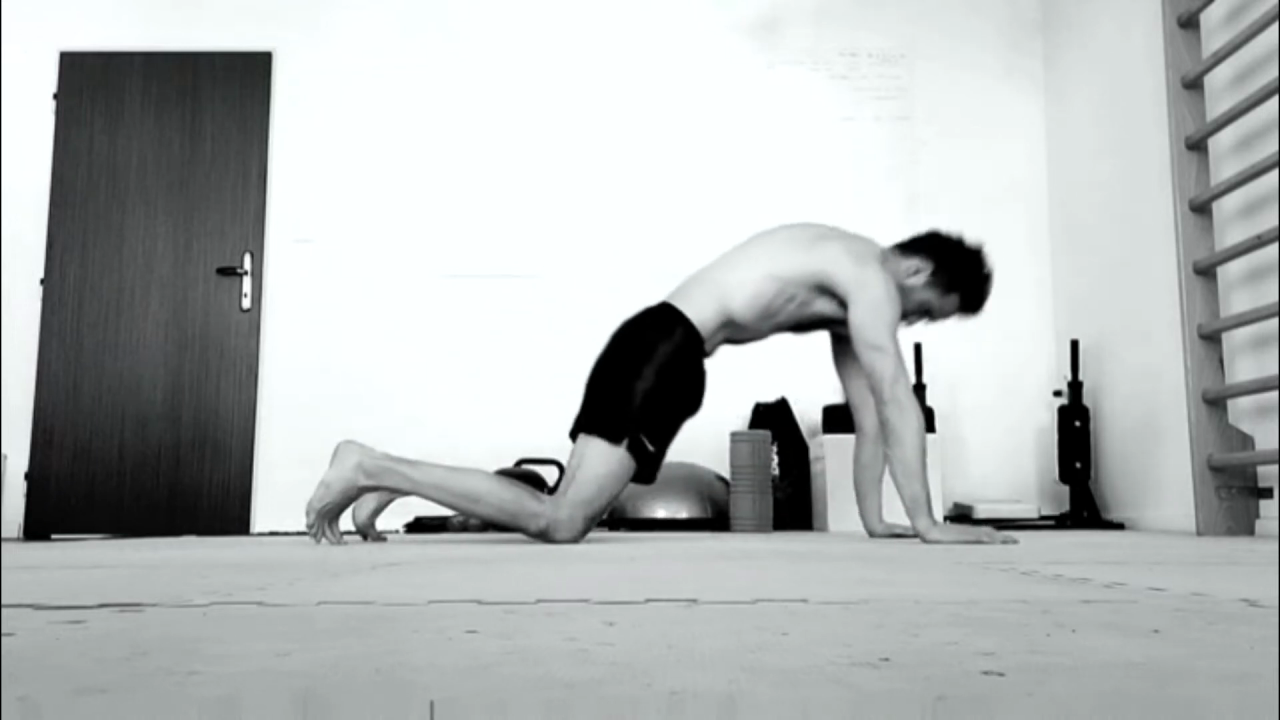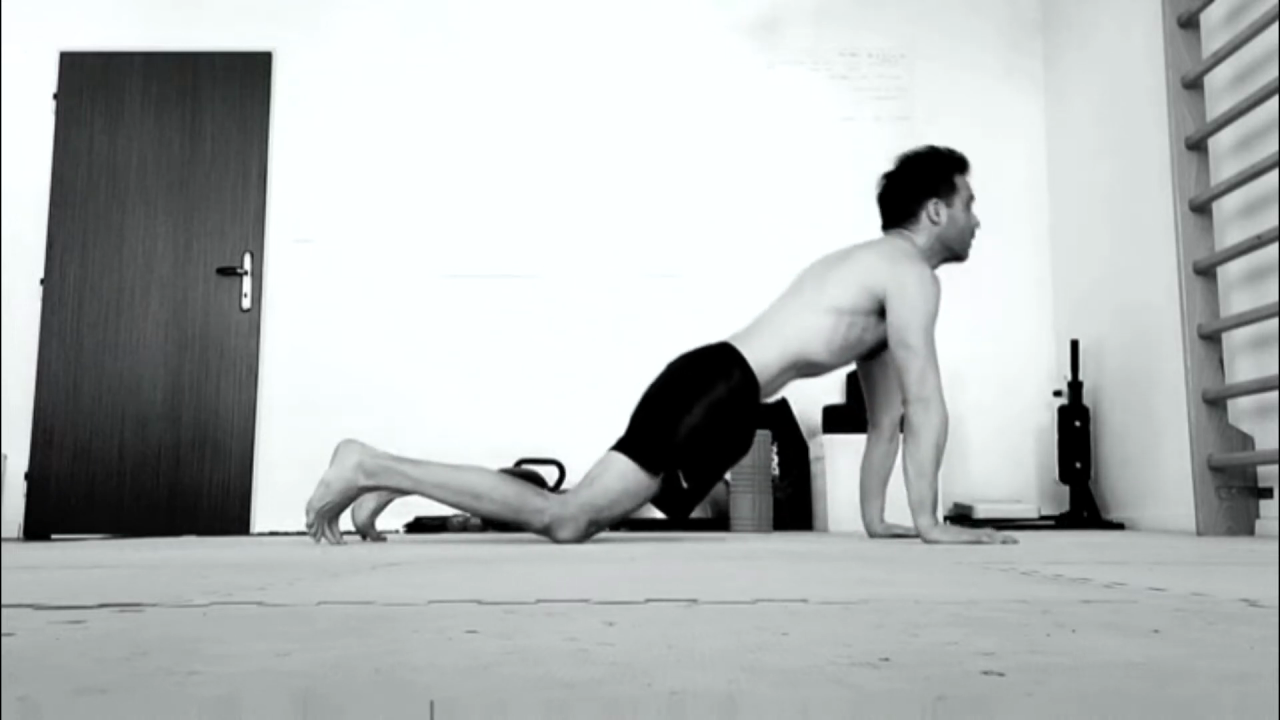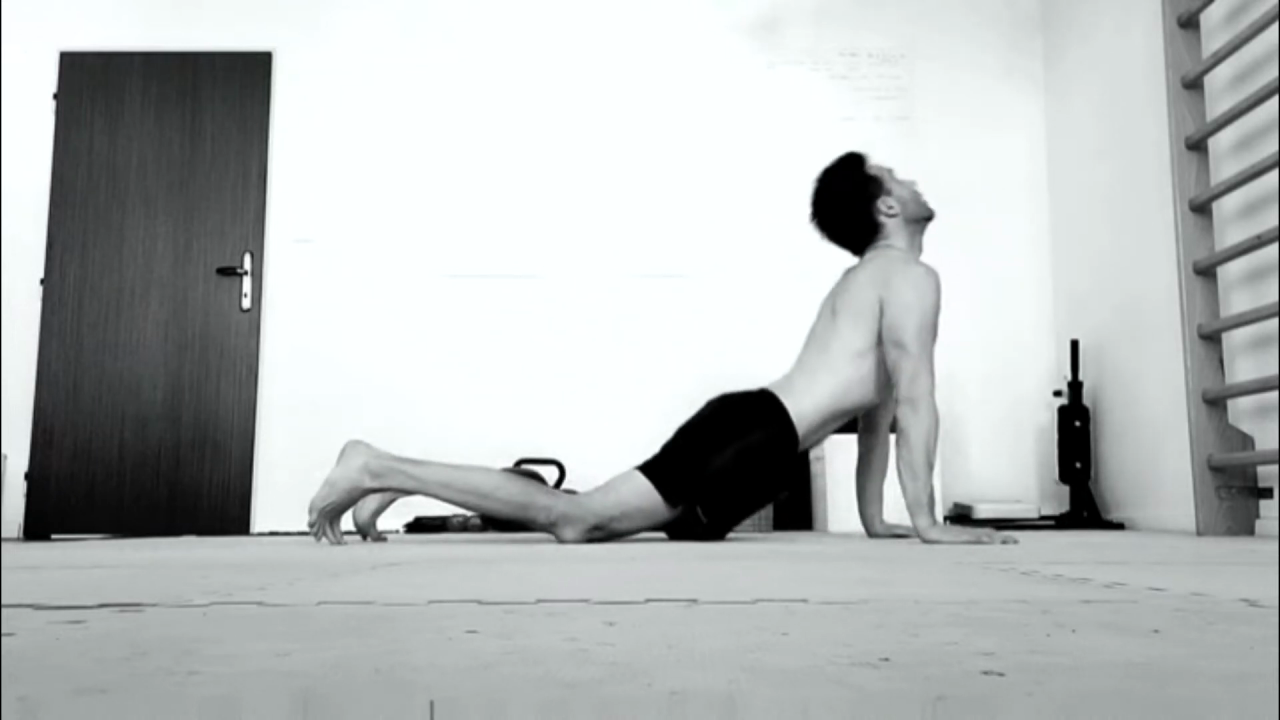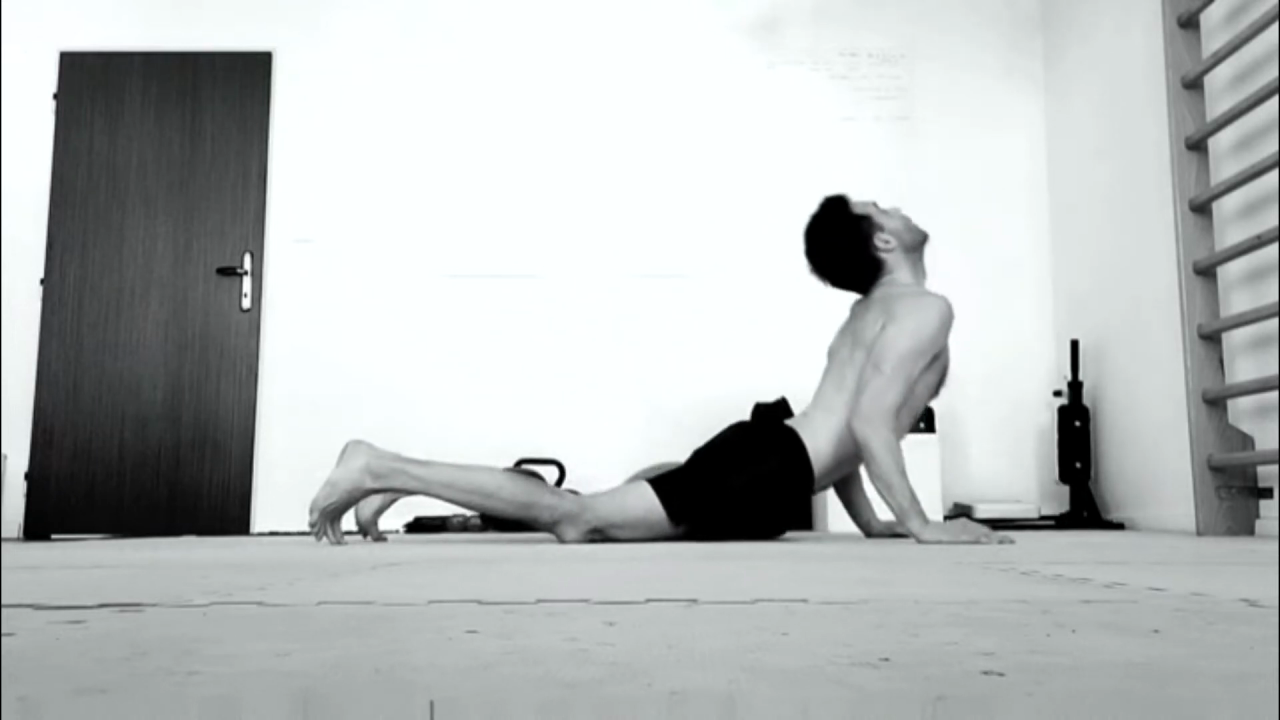
dt=0.4s
person 1, frame 1
left shoulder: (844, 291)
right shoulder: (869, 275)
left elbow: (866, 413)
right elbow: (897, 405)
left wrist: (874, 522)
right wrist: (925, 523)
left hip: (659, 349)
right hip: (661, 351)
left knee: (563, 511)
right knee: (560, 521)
left ankle: (384, 477)
right ankle: (371, 469)
person 1, frame 2
left shoulder: (878, 271)
right shoulder: (910, 273)
left elbow: (884, 413)
right elbow: (925, 405)
left wrist: (875, 519)
right wrist: (928, 523)
left hip: (708, 384)
right hip: (717, 392)
left knee: (566, 510)
right knee: (566, 519)
left ankle: (382, 477)
right ankle: (373, 468)
person 1, frame 3
left shoulder: (867, 277)
right shoulder: (910, 276)
left elbow: (874, 406)
right elbow: (915, 403)
left wrist: (874, 519)
right wrist: (926, 522)
left hip: (743, 424)
right hip: (757, 437)
left knee: (569, 510)
right knee: (573, 519)
left ankle: (387, 476)
right ankle: (380, 470)
person 1, frame 4
left shoulder: (870, 311)
right shoulder: (925, 309)
right elbow: (871, 421)
left wrist: (868, 520)
right wrist: (916, 522)
left hip: (761, 451)
right hip: (767, 469)
left knee: (575, 510)
right knee: (575, 518)
left ankle: (387, 475)
right ankle: (381, 471)
